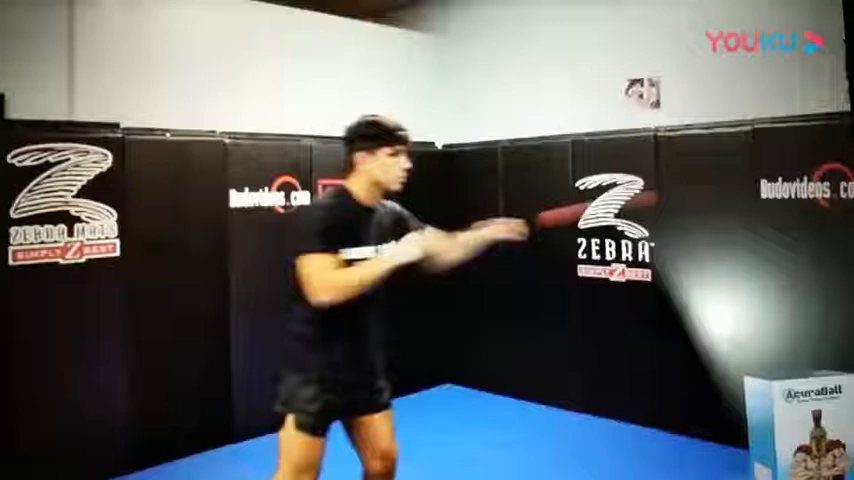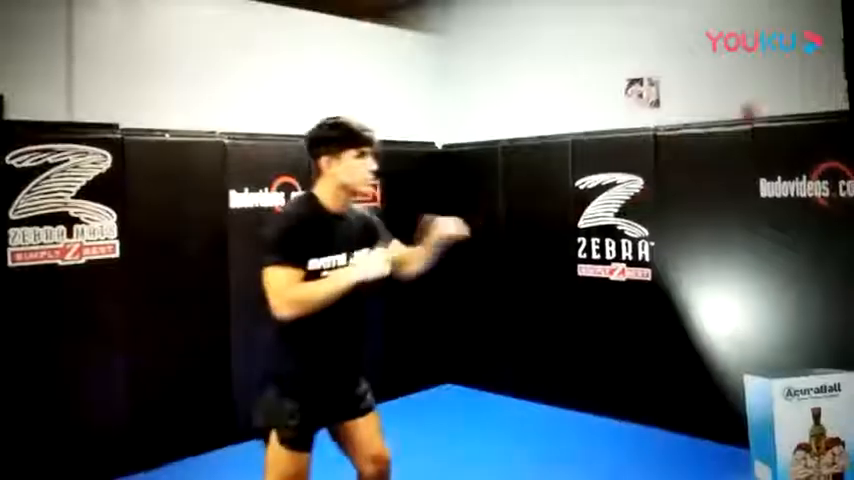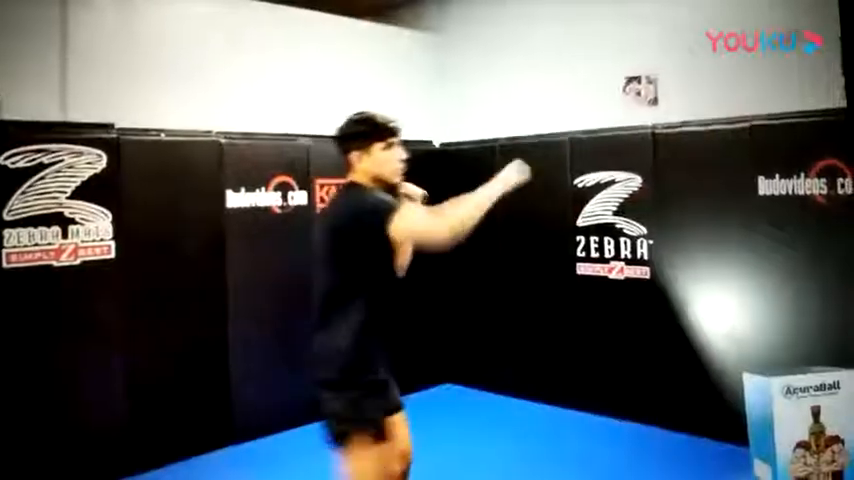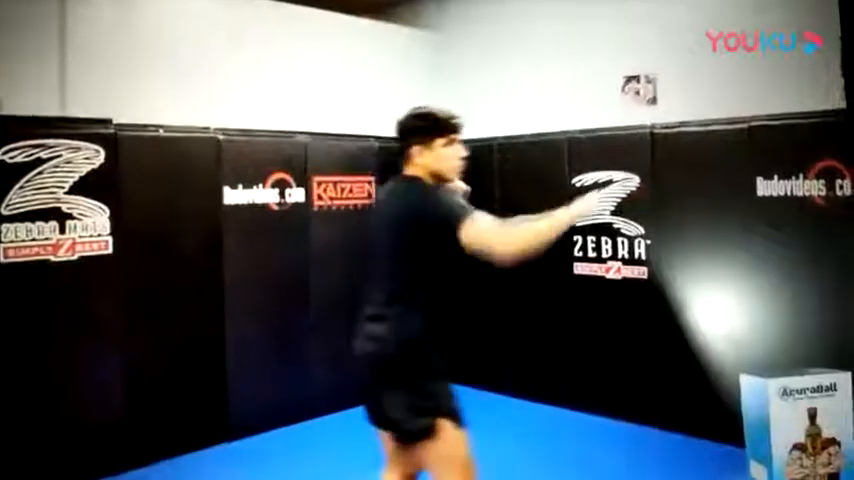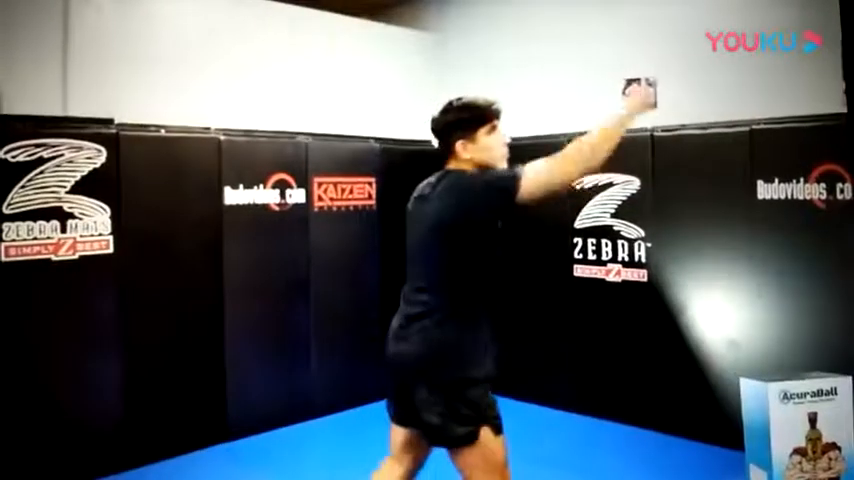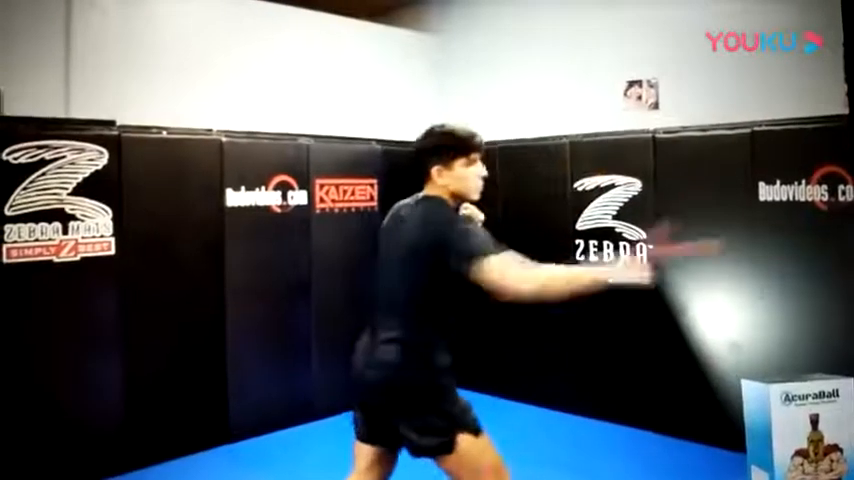
dt=0.4s
person 1, frame 1
left shoulder: (391, 216)
right shoulder: (324, 214)
left elbow: (441, 253)
right elbow: (323, 289)
left wrist: (486, 234)
right wrist: (394, 257)
left hip: (362, 360)
right hip: (315, 363)
person 1, frame 2
left shoulder: (362, 222)
right shoulder: (291, 225)
left elbow: (406, 265)
right elbow: (285, 304)
left wrist: (435, 239)
right wrist: (357, 272)
left hip: (345, 374)
right hip: (296, 378)
person 1, frame 3
left shoulder: (363, 208)
right shoulder: (362, 206)
left elbow: (394, 266)
right elbow: (439, 230)
left wrist: (408, 210)
right wrist: (501, 183)
left hip: (366, 360)
right hip: (346, 364)
person 1, frame 4
left shoulder: (392, 198)
right shoulder: (429, 202)
right elbow: (505, 245)
right wrist: (575, 211)
left hip: (380, 347)
right hip: (407, 357)
person 1, frame 5
left shoulder: (427, 192)
right shoulder: (478, 190)
right elbow: (566, 167)
right wrist: (629, 110)
left hip: (409, 346)
right hip: (449, 358)
person 1, frame 6
left shoulder: (400, 215)
right shoulder: (447, 228)
right elbow: (523, 280)
right wrist: (613, 272)
left hip: (371, 368)
right hip: (412, 379)
